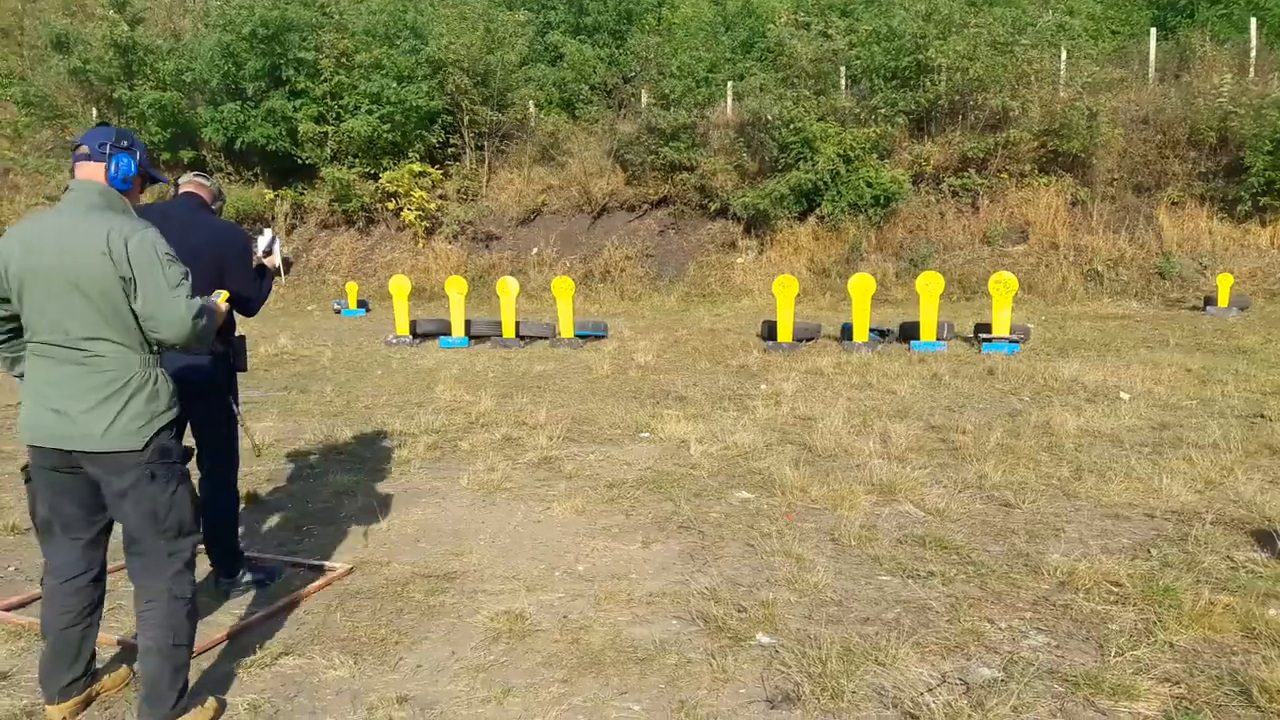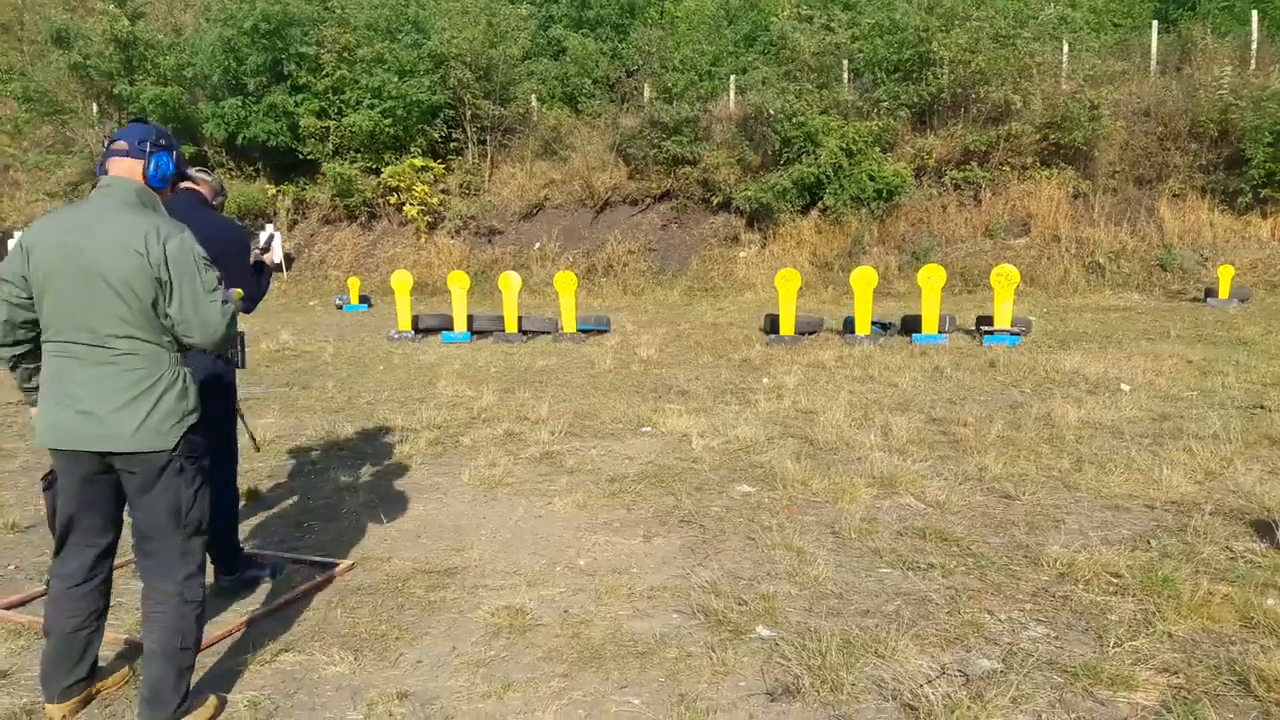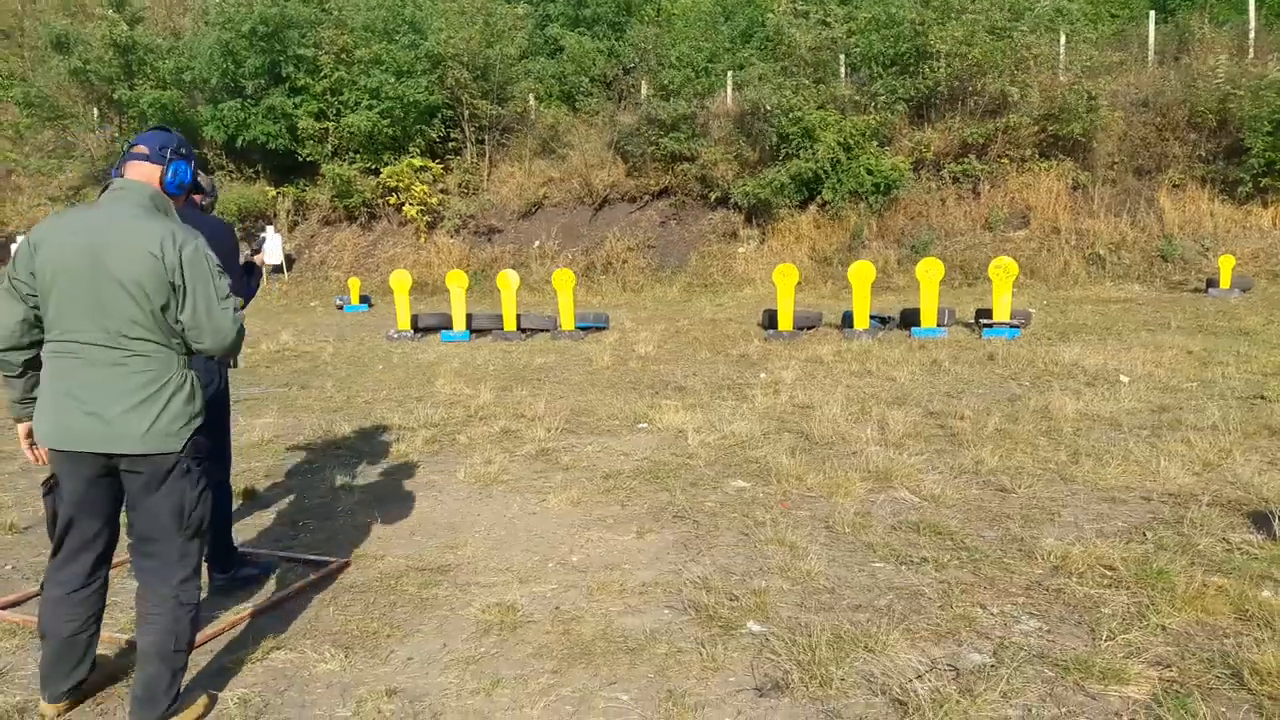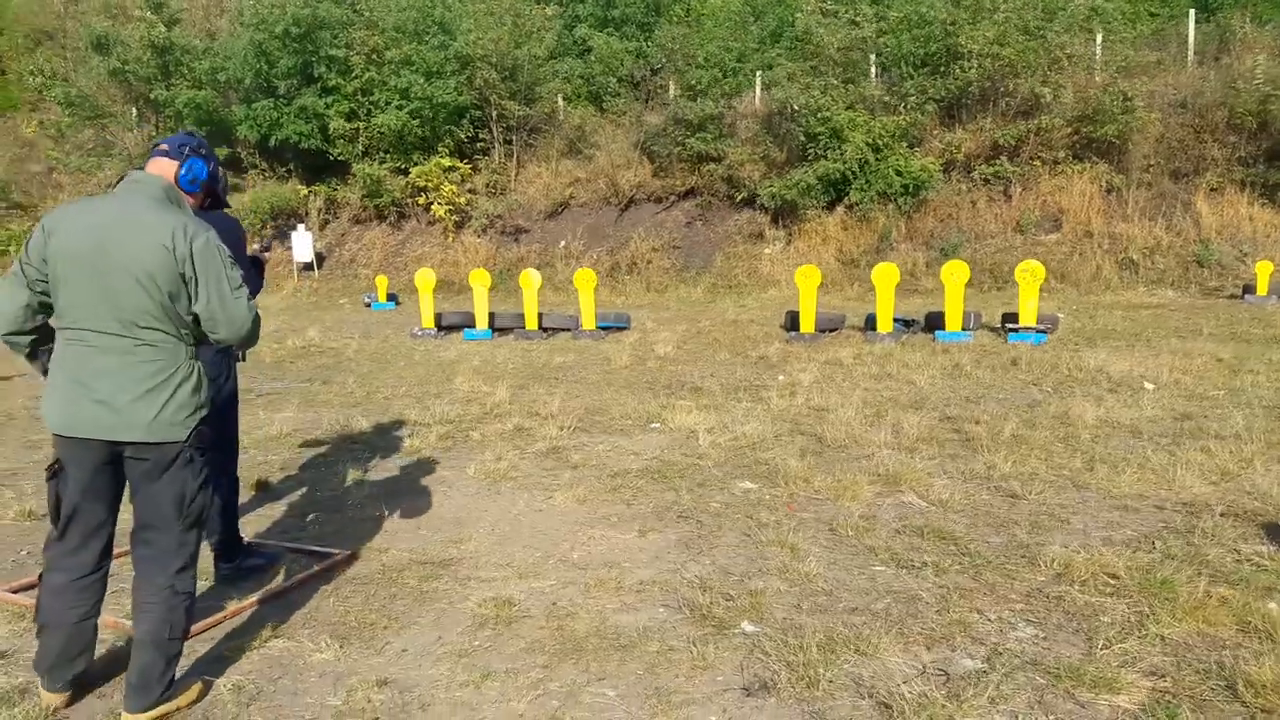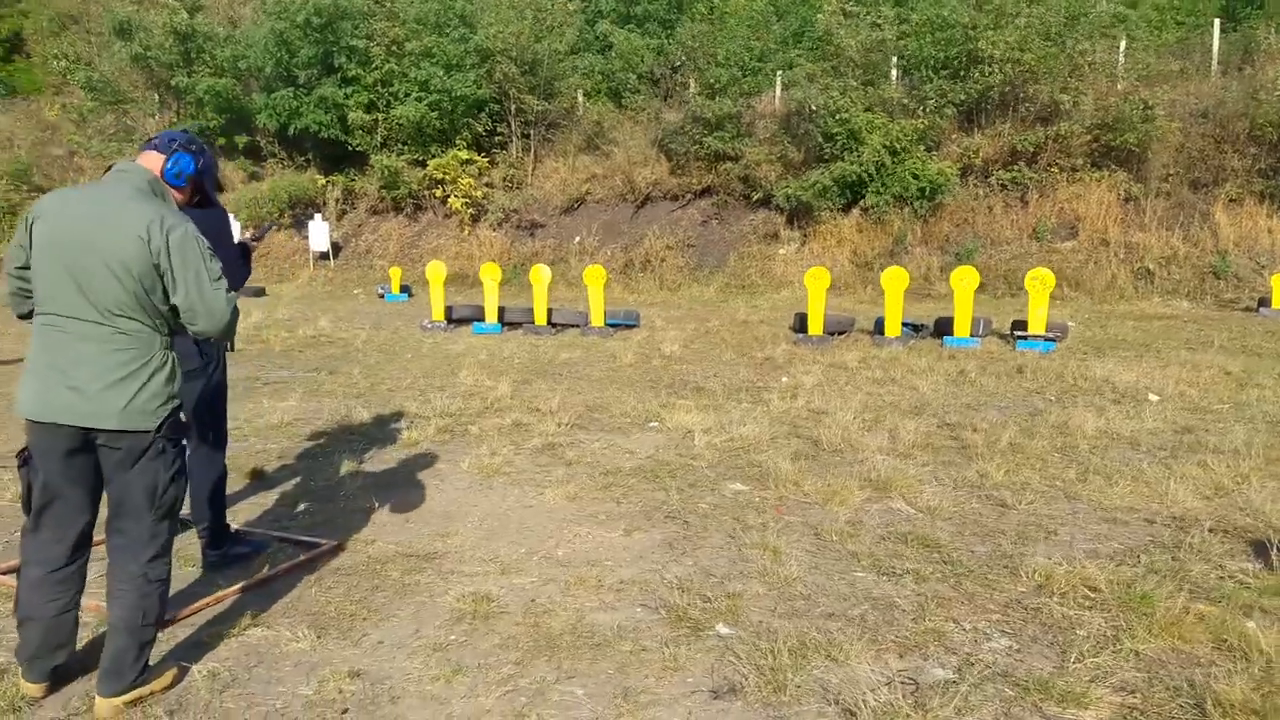
dt=0.2s
person 1, frame 1
right shoulder: (130, 235)
right elbow: (179, 325)
right wrist: (212, 311)
right hip: (128, 430)
left knee: (68, 557)
right knee: (161, 562)
person 1, frame 2
right shoulder: (165, 236)
right elbow: (211, 330)
right wrist: (227, 307)
left hip: (69, 428)
right hip: (153, 429)
left knee: (78, 558)
right knee: (171, 566)
person 1, frame 3
right shoulder: (179, 241)
right elbow: (221, 338)
right wrist: (205, 320)
left hip: (69, 429)
right hip: (158, 431)
left knee: (74, 558)
right knee: (167, 568)
person 1, frame 4
left shoulder: (60, 221)
right shoulder: (189, 235)
right elbow: (238, 328)
right wrist: (196, 319)
left hip: (77, 417)
right hip: (163, 422)
left knee: (74, 548)
right knee: (165, 557)
person 1, frame 5
left shoulder: (50, 207)
right shoulder: (170, 227)
right elbow: (216, 320)
right wrist: (170, 312)
left hip: (49, 403)
right hip: (136, 409)
left knee: (52, 536)
right knee: (140, 544)
person 2, frame 1
left shoulder: (138, 222)
right shoulder: (228, 236)
right elbow: (248, 303)
right wrist: (266, 270)
right hip: (207, 363)
right knee: (218, 465)
right ankle: (228, 568)
person 2, frame 2
right shoulder: (226, 231)
right elbow: (246, 299)
right wrist: (262, 267)
right hip: (206, 359)
right knee: (218, 461)
right ankle: (229, 565)
person 2, frame 3
right shoulder: (214, 231)
right elbow: (236, 297)
right wrist: (253, 268)
right hip: (199, 359)
right knee: (210, 459)
right ankle: (223, 565)
person 2, frame 4
right shoulder: (223, 225)
right elbow: (245, 290)
right wrist: (257, 262)
right hip: (208, 352)
right knee: (218, 451)
right ankle: (229, 554)
person 2, frame 5
right shoulder: (209, 212)
right elbow: (233, 277)
right wrist: (243, 250)
right hip: (196, 341)
right knee: (206, 438)
right ankle: (214, 541)
